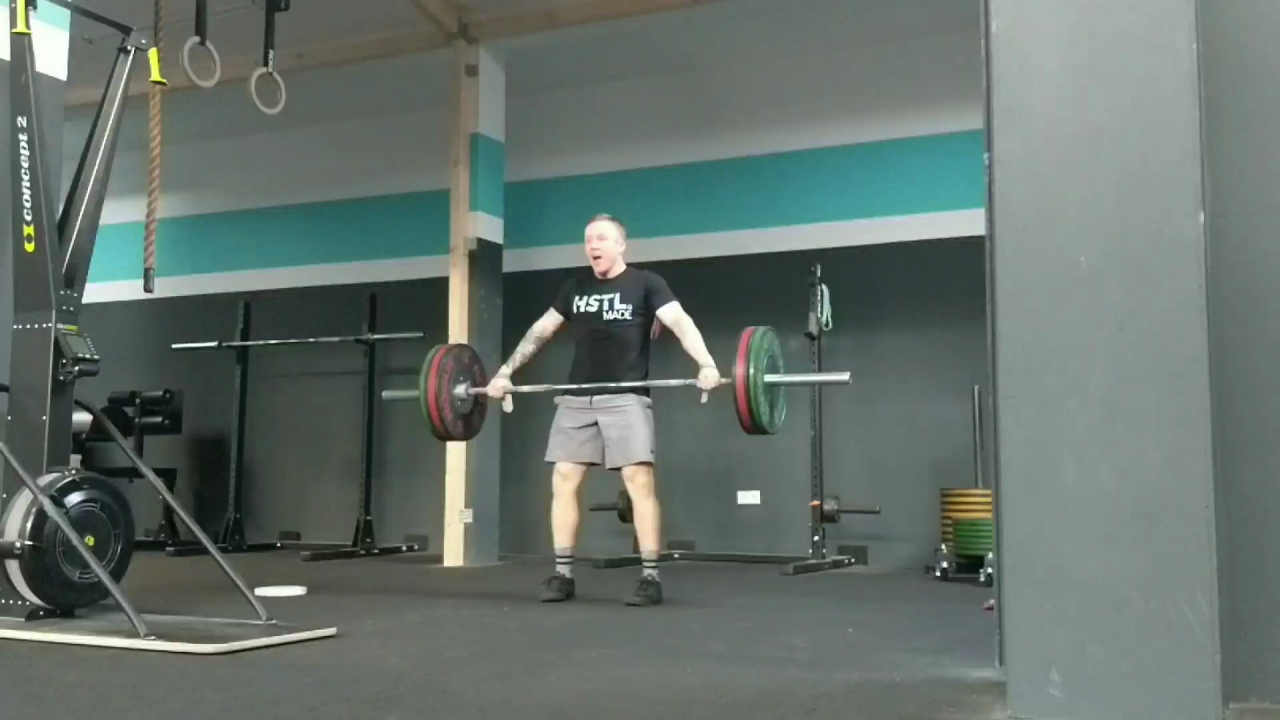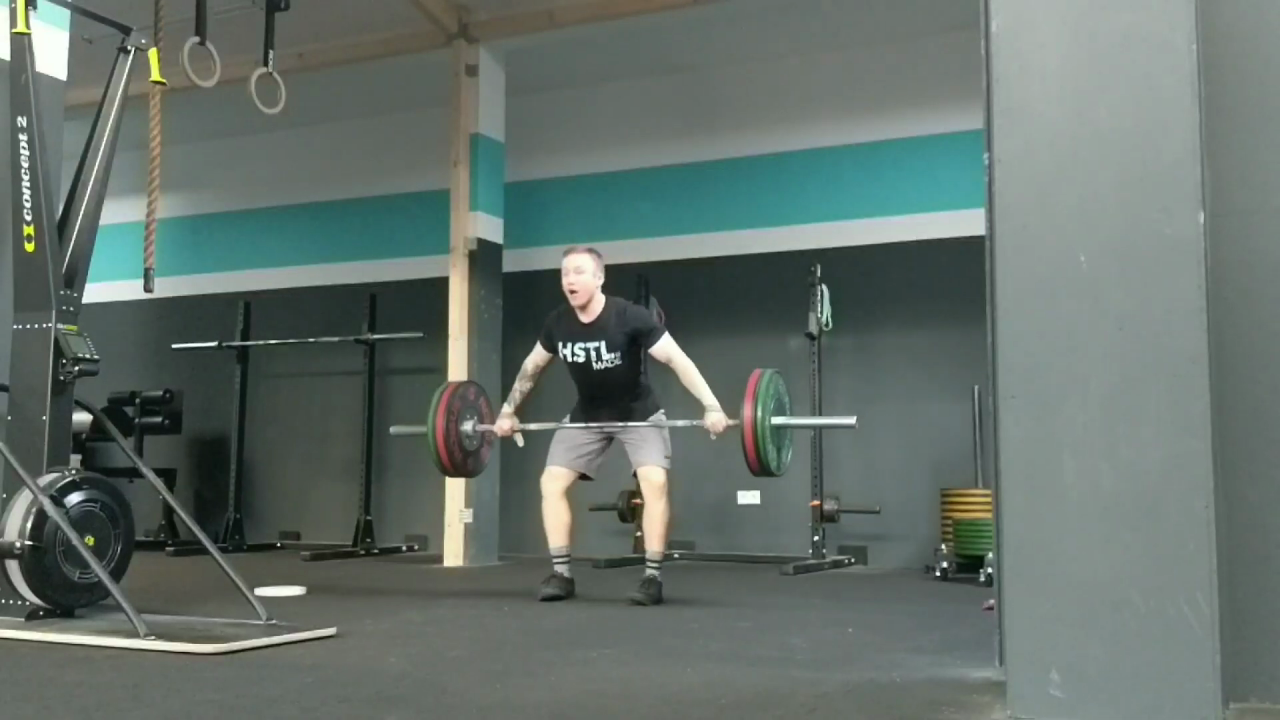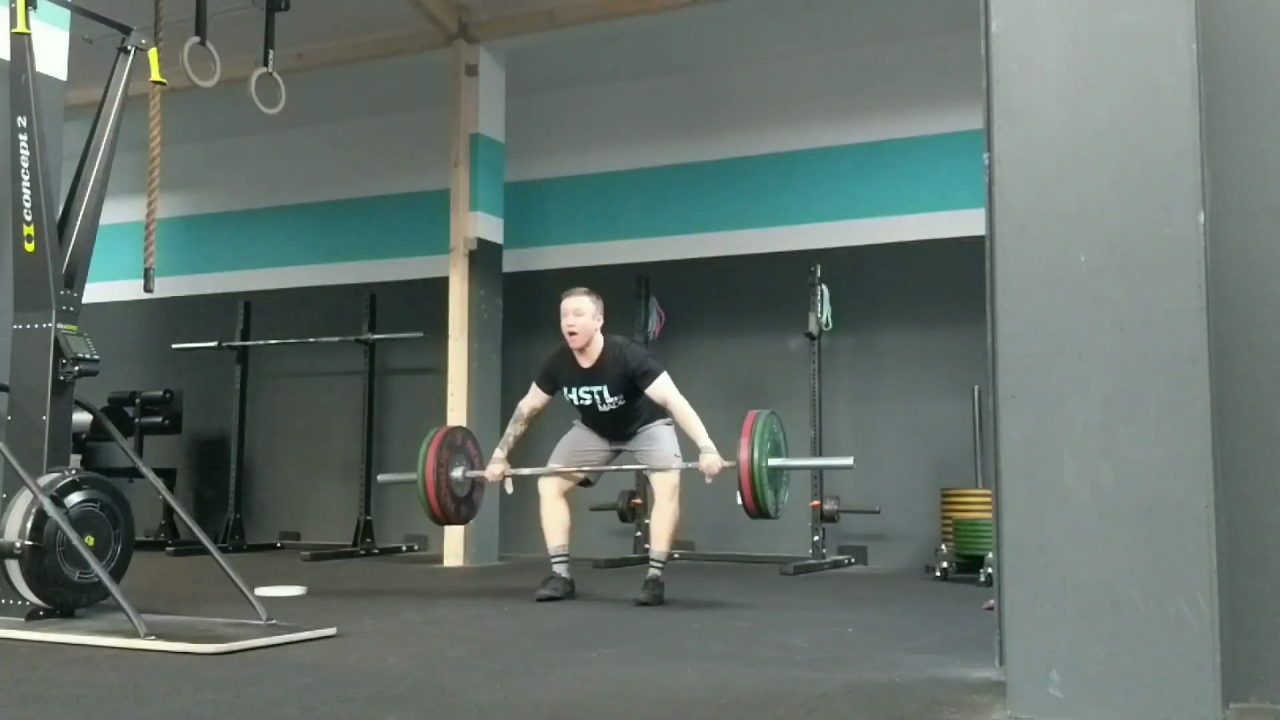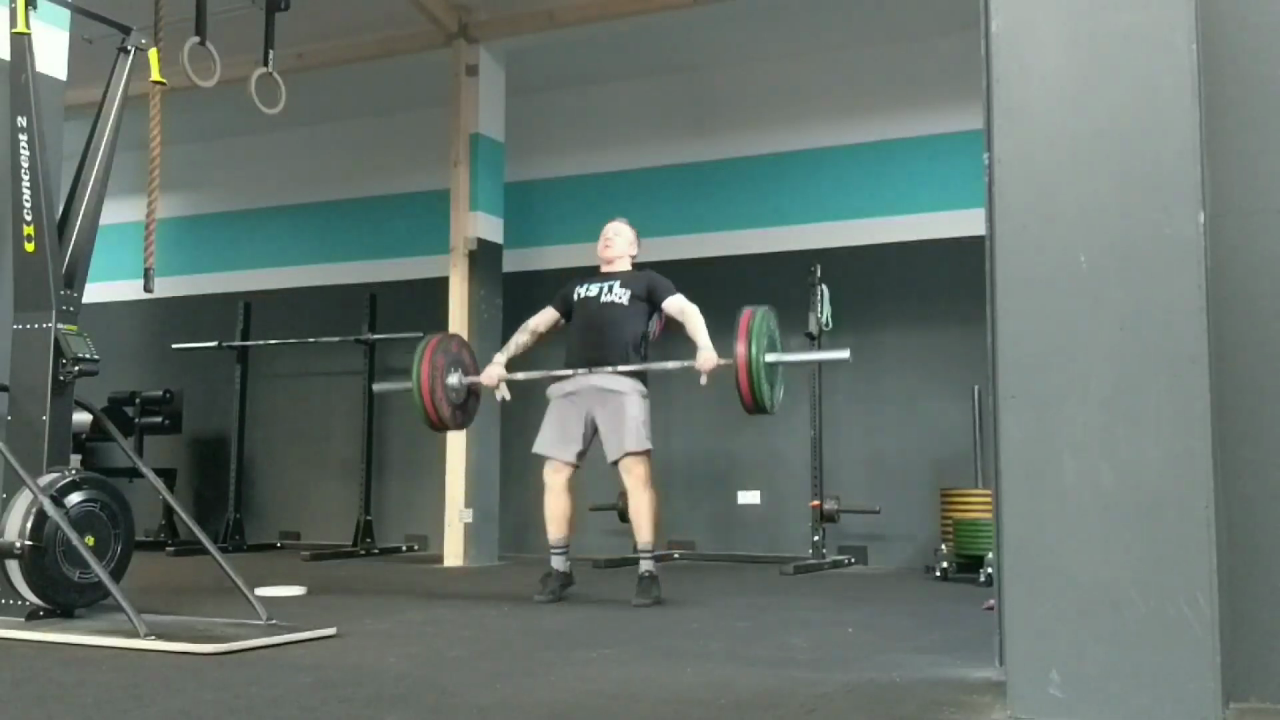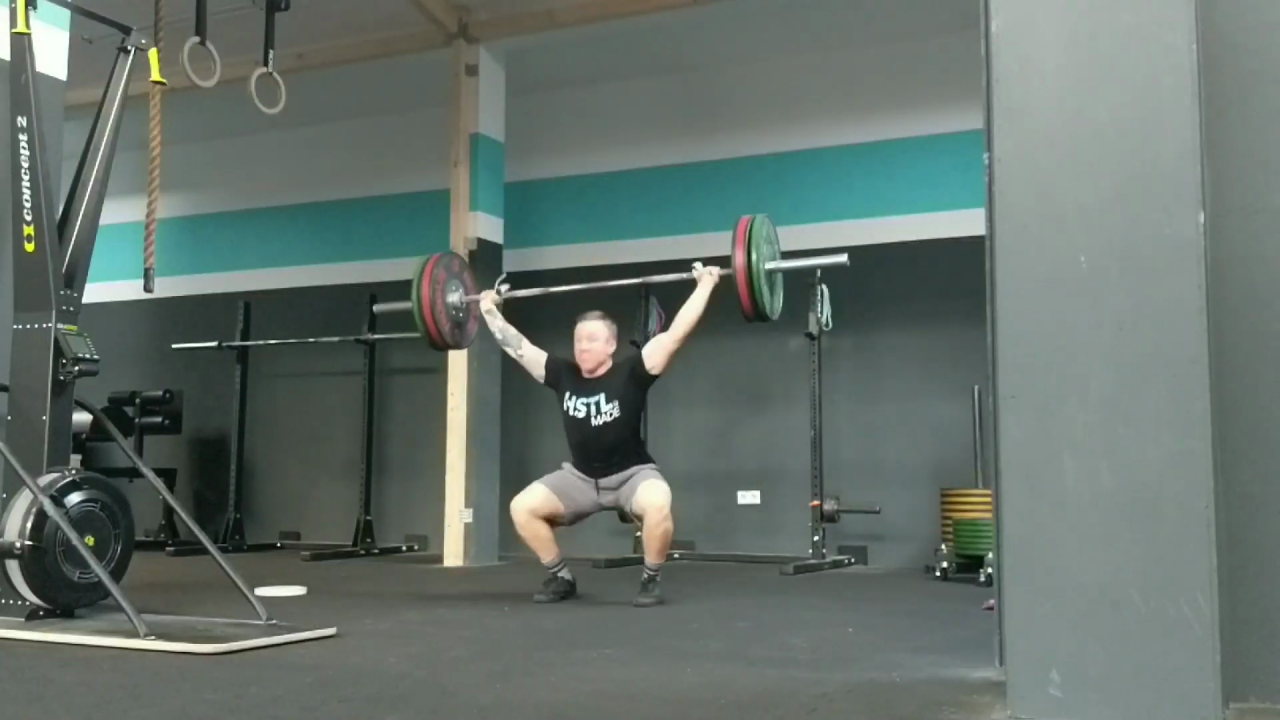
dt=0.4s
person 1, frame 1
left shoulder: (645, 283)
right shoulder: (576, 286)
left elbow: (680, 322)
right elbow: (541, 330)
left wrist: (706, 364)
right wrist: (505, 372)
left hip: (626, 397)
right hip: (576, 398)
left knee: (639, 482)
right knee: (563, 481)
left ankle: (650, 578)
right ankle: (563, 575)
person 1, frame 2
left shoulder: (629, 317)
right shoulder: (558, 323)
left elbow: (677, 360)
right elbow: (532, 366)
left wrist: (711, 407)
right wrist: (508, 410)
left hip: (638, 415)
right hip: (586, 417)
left knee: (654, 483)
right knee: (551, 483)
left ankle: (652, 577)
right ankle: (561, 574)
person 1, frame 3
left shoulder: (628, 355)
right shoulder: (559, 363)
left elbow: (674, 401)
right elbow: (527, 408)
left wrist: (707, 450)
right wrist: (500, 455)
left hip: (646, 426)
right hip: (594, 430)
left knee: (668, 486)
right knee: (549, 486)
left ankle: (654, 578)
right ankle: (561, 575)
person 1, frame 4
left shoulder: (646, 281)
right shoulder: (578, 286)
left elbow: (686, 311)
right elbow: (537, 323)
left wrist: (705, 347)
right wrist: (500, 360)
left hip: (621, 387)
right hip: (570, 387)
left knee: (636, 477)
right knee: (554, 478)
left ankle: (647, 573)
right ankle: (559, 569)
person 1, frame 5
left shoulder: (630, 375)
right shoulder: (562, 375)
left elbow: (675, 334)
right elbow: (519, 347)
left wrist: (705, 284)
right wrist: (489, 309)
left hip: (631, 475)
right hip: (581, 478)
left knee: (657, 505)
right knee: (523, 508)
left ankle: (650, 580)
right ankle: (561, 577)
